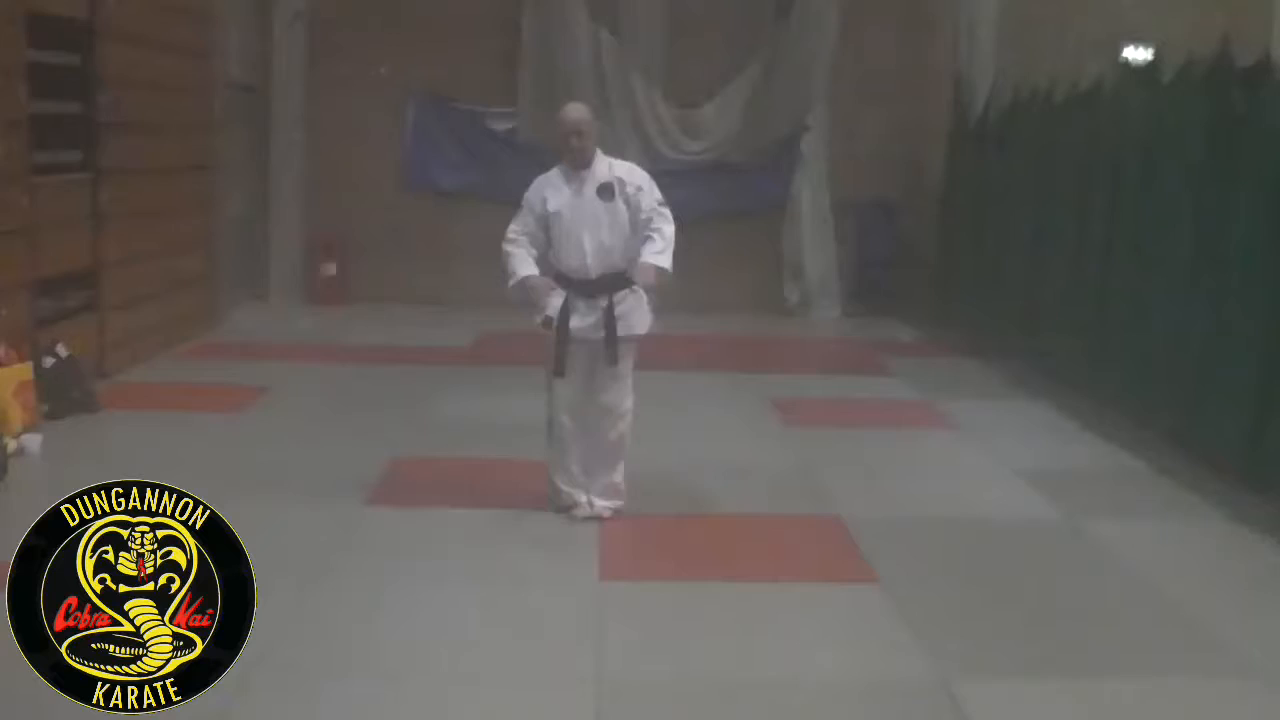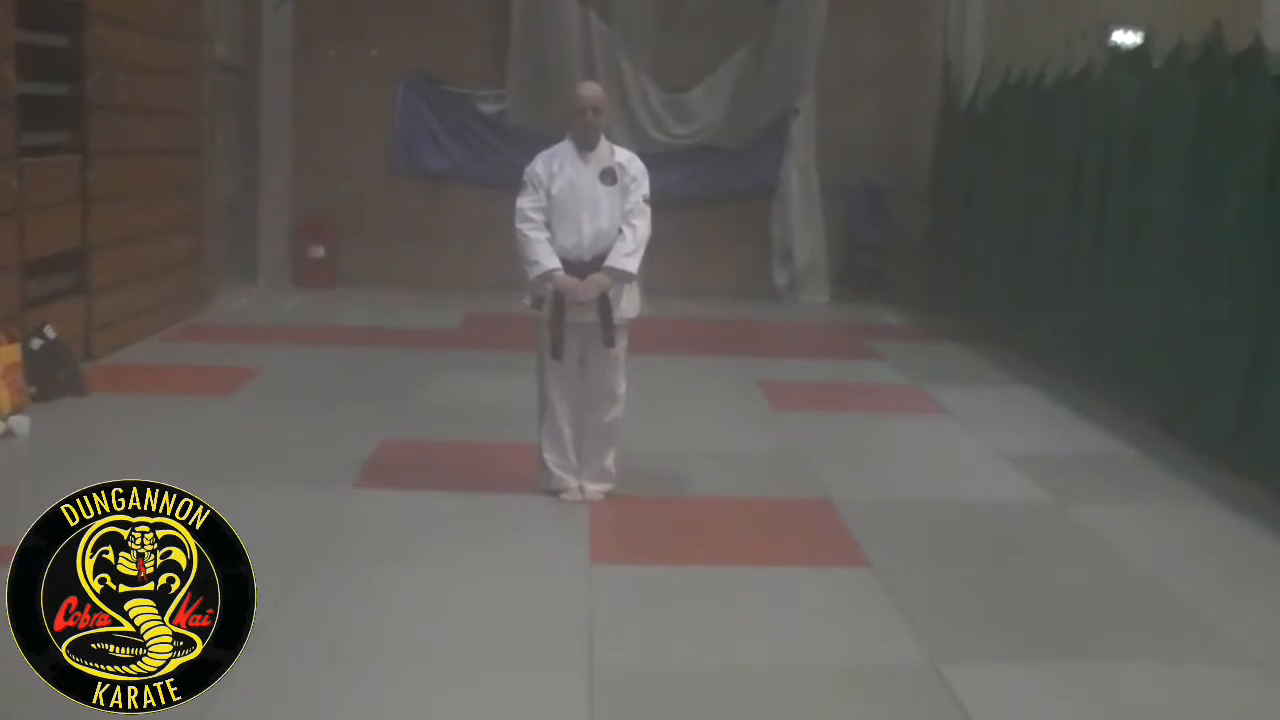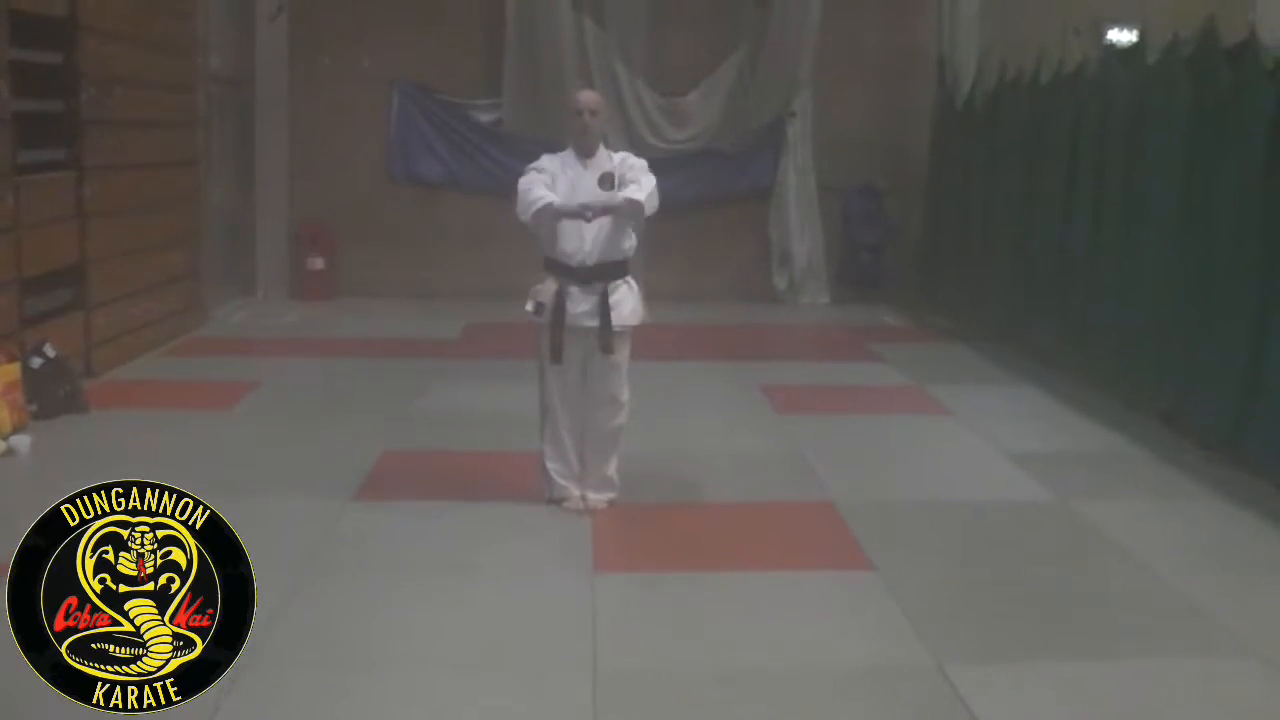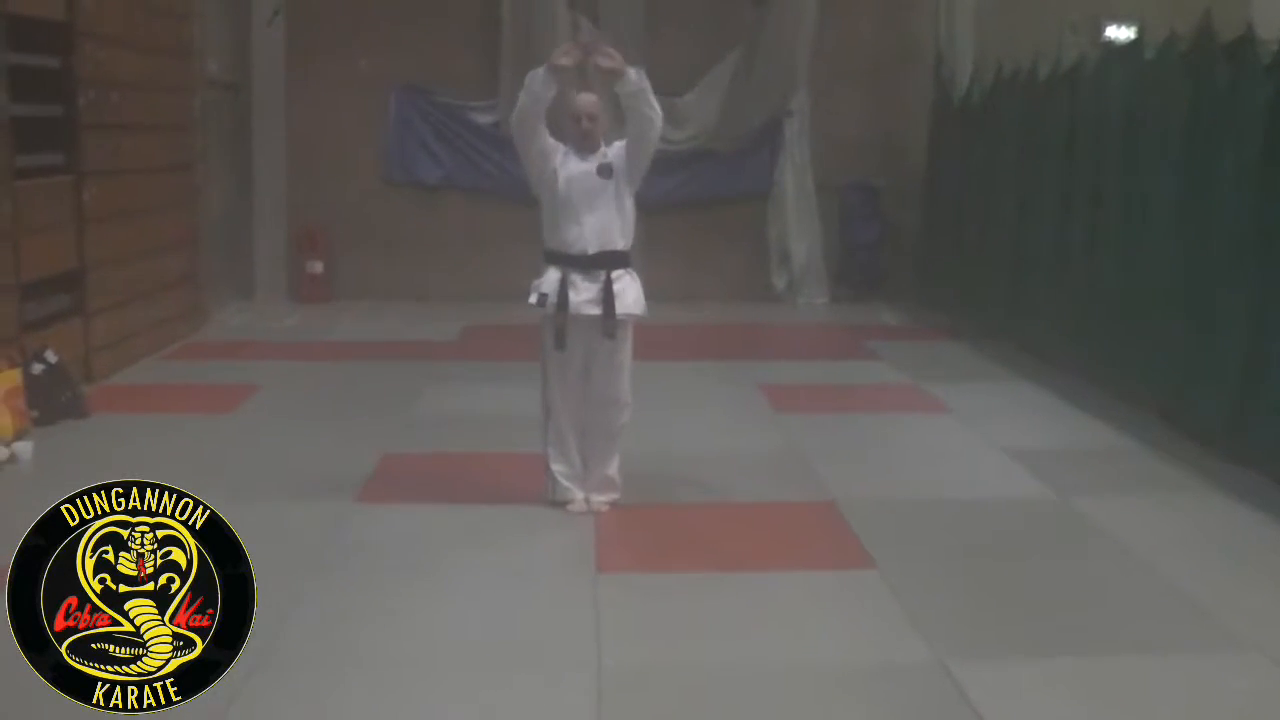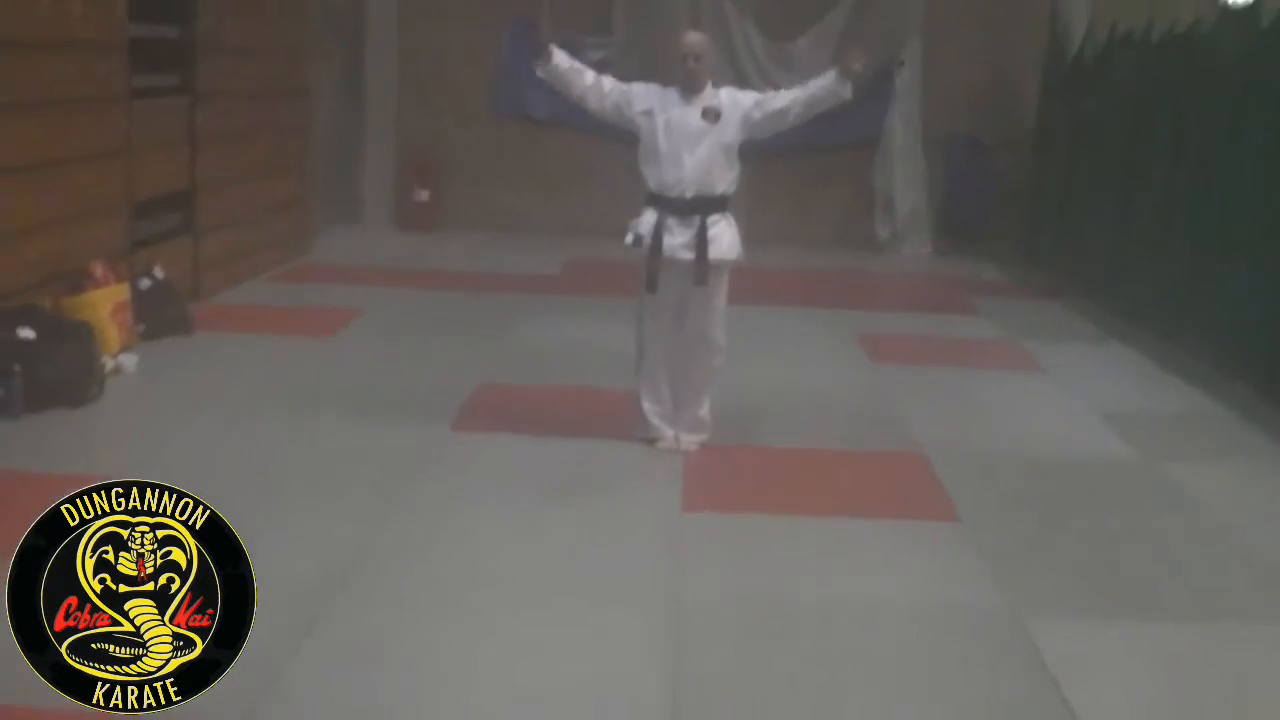
dt=1s
person 1, frame 1
left shoulder: (629, 177)
right shoulder: (544, 187)
left elbow: (659, 224)
right elbow: (519, 239)
left wrist: (651, 264)
right wrist: (529, 278)
left hip: (619, 305)
right hip: (568, 306)
left knee: (612, 405)
right knee: (566, 404)
left ankle: (604, 492)
right ankle: (572, 492)
person 1, frame 2
left shoulder: (628, 164)
right shoulder: (545, 164)
left elbow: (636, 226)
right elbow: (529, 225)
left wrist: (606, 276)
right wrist: (557, 277)
left hip: (610, 290)
right hip: (559, 289)
left knee: (606, 389)
right knee: (559, 387)
left ankle: (596, 475)
right ankle: (563, 476)
person 1, frame 3
left shoulder: (626, 166)
right shoulder: (548, 167)
left elbow: (646, 195)
right elbow: (530, 197)
left wrist: (613, 204)
right wrist: (565, 208)
left hip: (612, 294)
right hip: (562, 294)
left knee: (608, 397)
right knee: (561, 396)
left ankle: (598, 484)
right ankle: (565, 485)
person 1, frame 4
left shoulder: (623, 160)
right shoulder: (551, 161)
left elbow: (647, 123)
right elbow: (526, 125)
left wrist: (623, 77)
right wrist: (551, 75)
left hip: (614, 289)
right hip: (563, 288)
left knee: (610, 395)
right knee: (563, 395)
left ankle: (600, 484)
right ankle: (569, 485)
person 1, frame 5
left shoulder: (736, 105)
right shoulder: (646, 99)
left elbow: (790, 103)
right elbow: (591, 87)
left wrist: (841, 78)
right wrist: (548, 54)
left hip: (710, 233)
right hip: (662, 229)
left knee: (704, 336)
right knee: (658, 332)
left ankle: (691, 422)
right ankle: (661, 422)
